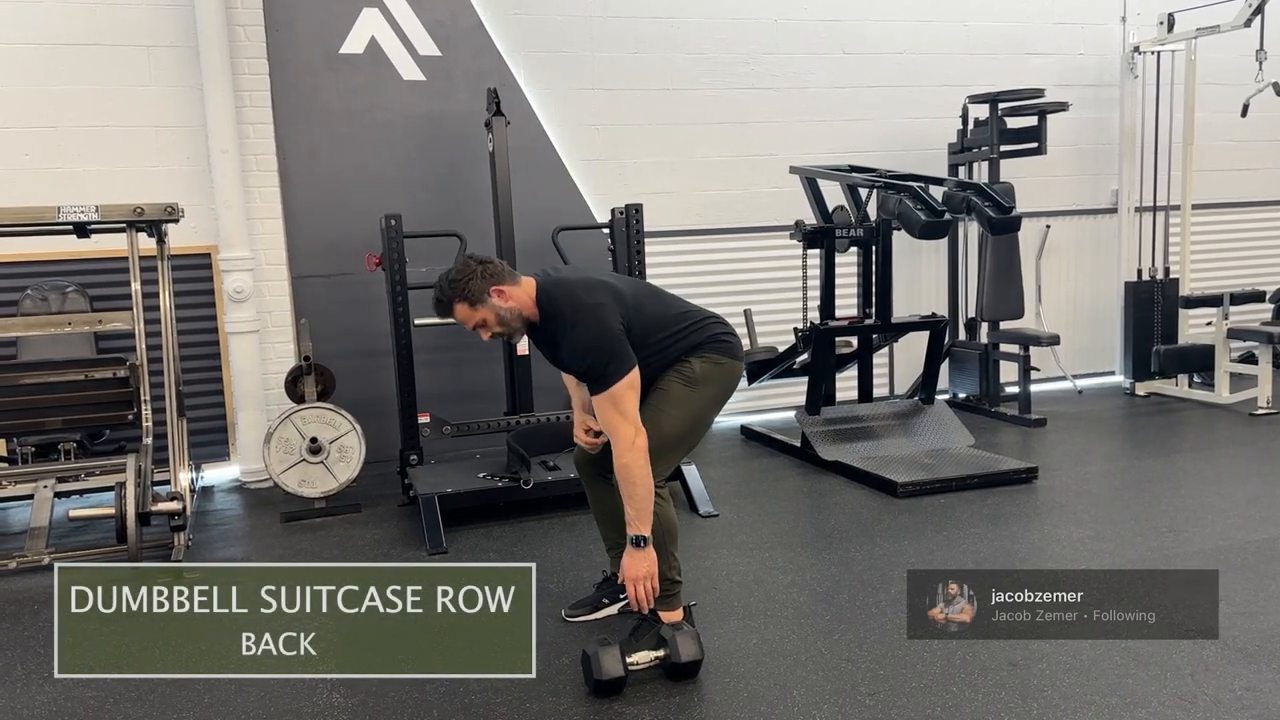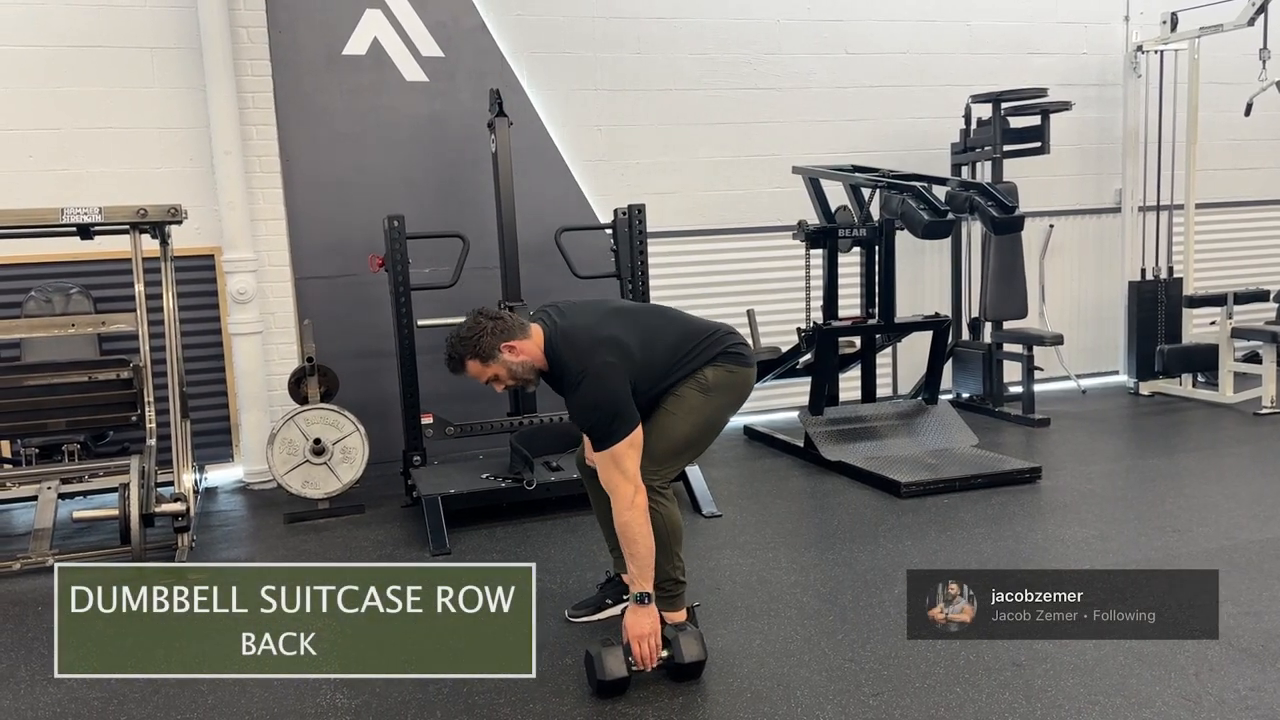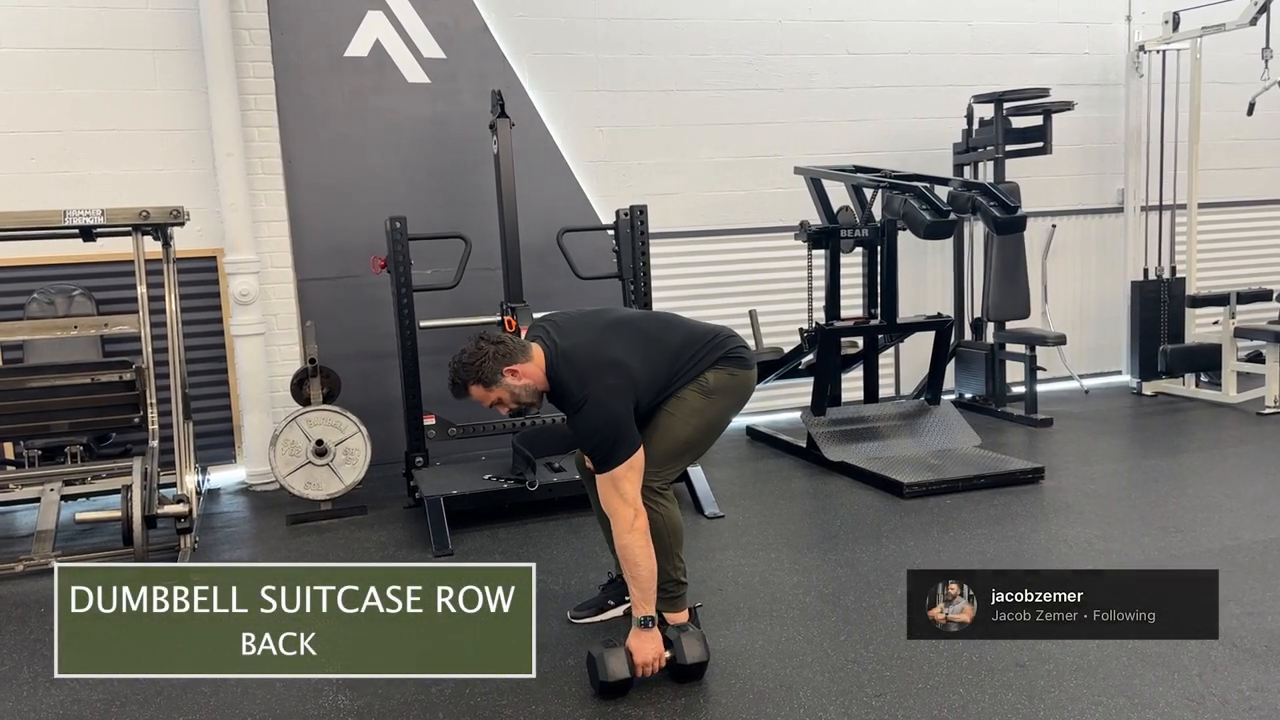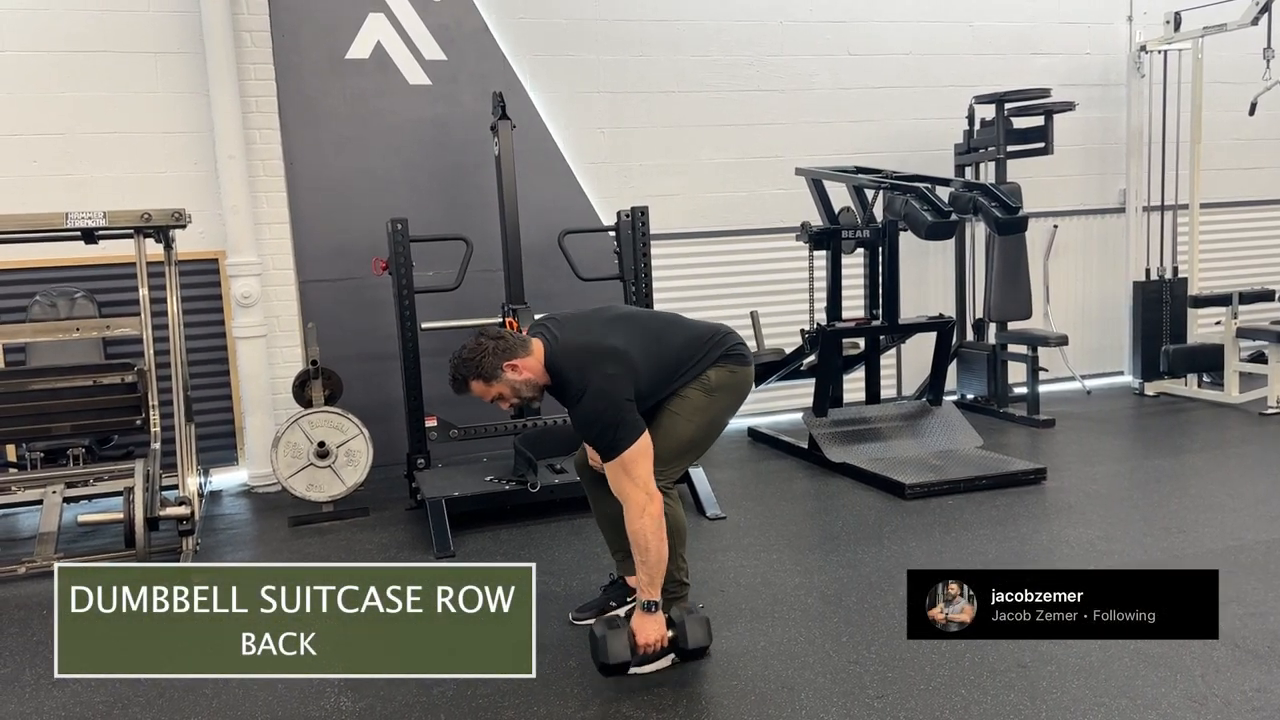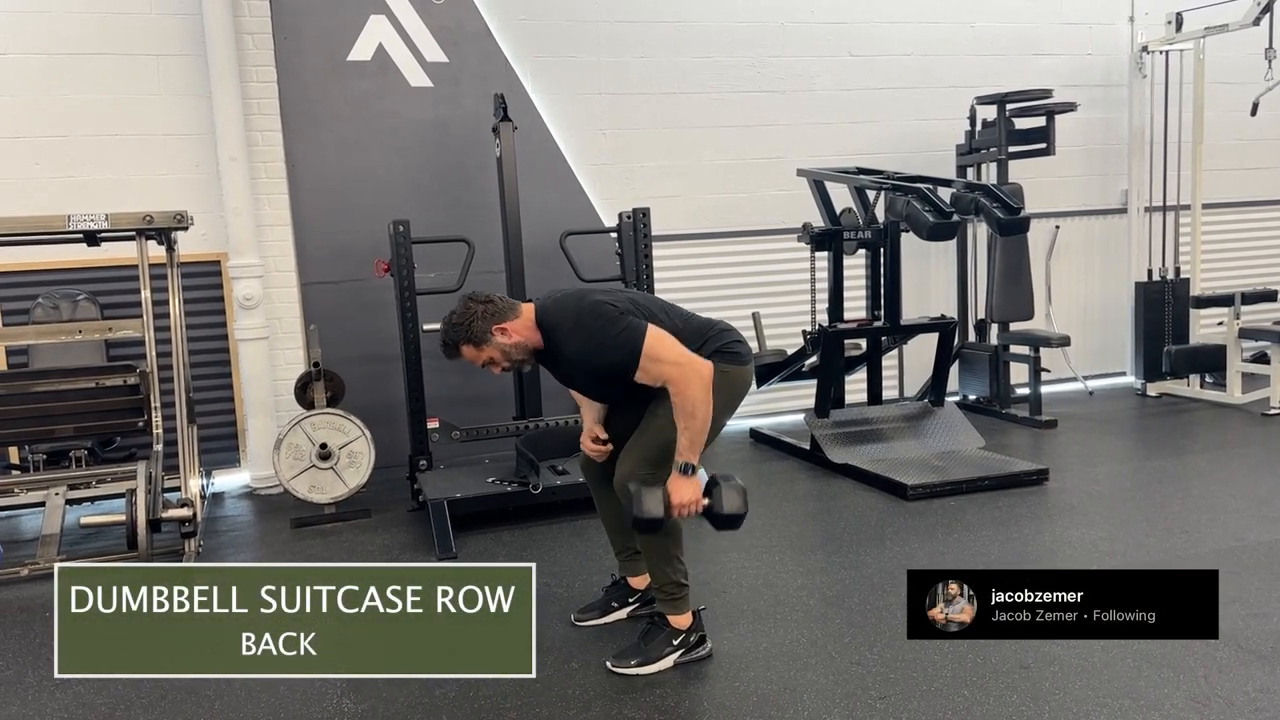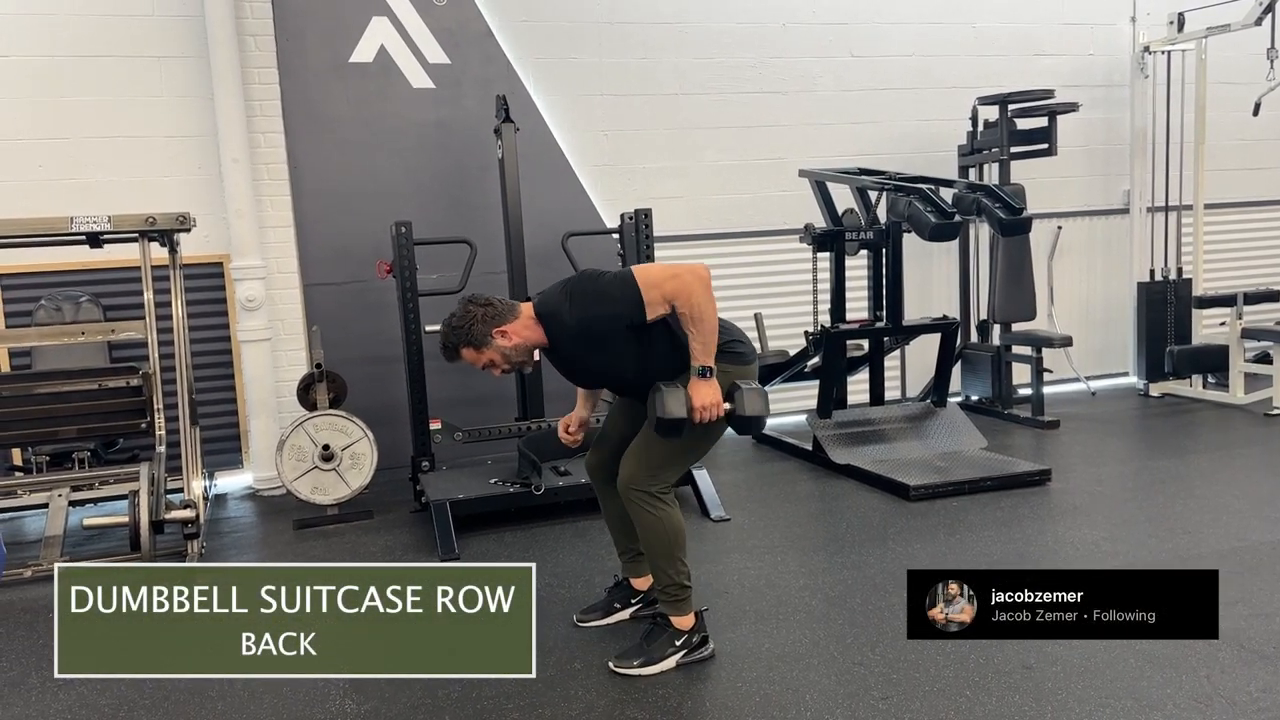
dt=0.3s
person 1, frame 1
left shoulder: (584, 319)
right shoulder: (539, 299)
left elbow: (629, 440)
right elbow: (576, 362)
left wrist: (639, 542)
right wrist: (581, 412)
left hip: (708, 359)
right hip: (660, 360)
left knee: (642, 472)
right knee: (592, 461)
left ankle: (670, 616)
right ankle: (625, 579)
person 1, frame 2
left shoulder: (594, 373)
right shoulder: (542, 328)
left elbow: (629, 495)
left wrist: (642, 602)
right wrist: (593, 435)
left hip: (722, 368)
right hip: (678, 365)
left knee: (649, 476)
right knee: (592, 464)
left ankle: (674, 617)
right ankle: (627, 580)
person 1, frame 3
left shoulder: (596, 395)
right shoulder: (537, 343)
left elbow: (628, 517)
left wrist: (644, 625)
right wrist: (595, 444)
left hip: (723, 370)
right hip: (672, 364)
left knee: (647, 480)
right knee: (593, 464)
left ankle: (676, 618)
right ankle: (631, 584)
person 1, frame 4
left shoulder: (597, 388)
right shoulder: (538, 341)
left elbow: (642, 502)
left wrist: (650, 609)
right wrist: (598, 440)
left hip: (721, 369)
right hip: (676, 367)
left knee: (649, 477)
right knee: (591, 465)
right ankle: (634, 582)
person 1, frame 5
left shoulder: (583, 328)
right shoulder: (544, 334)
left elbow: (694, 371)
right elbow: (585, 375)
left wrist: (685, 470)
right wrist: (593, 425)
left hip: (719, 366)
left knee: (638, 479)
right knee: (598, 465)
left ankle: (682, 627)
right ankle: (638, 587)
person 1, frame 6
left shoulder: (582, 305)
right shoulder: (551, 333)
left elbow: (693, 279)
left wrist: (702, 373)
right wrist: (581, 412)
left hip: (720, 362)
left knee: (641, 480)
right knee: (603, 466)
left ankle: (684, 627)
right ankle: (640, 586)
